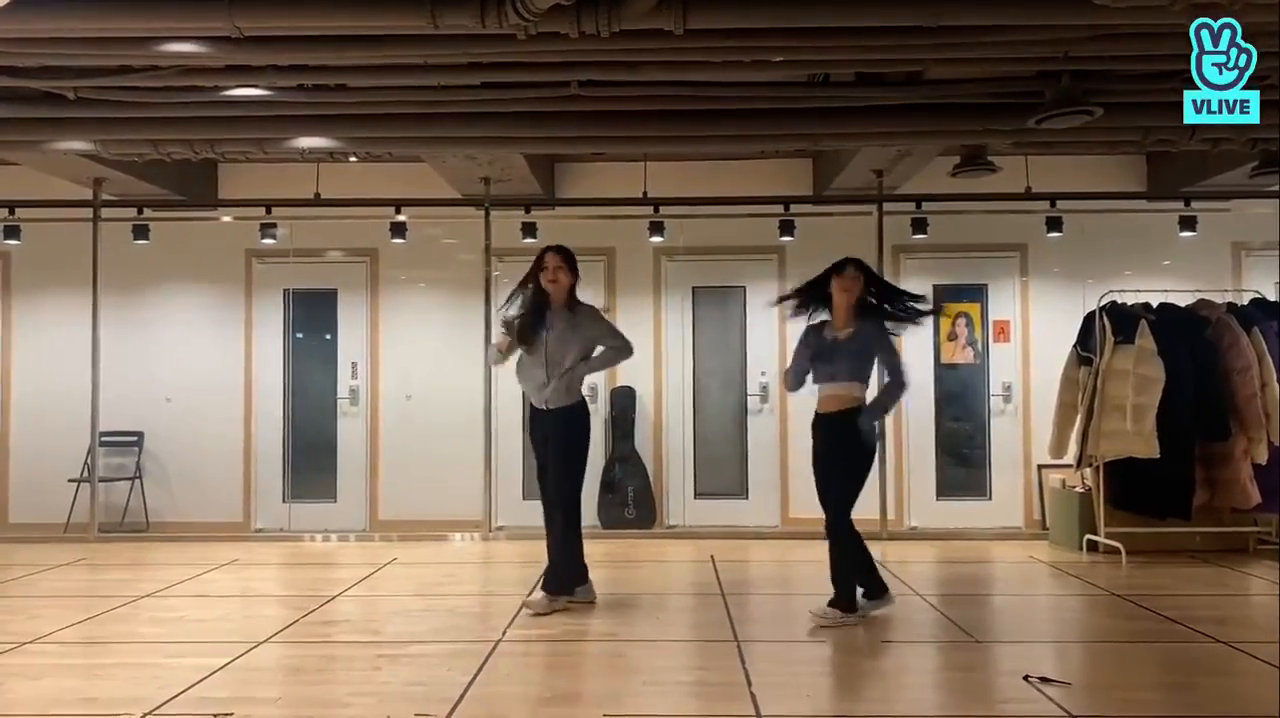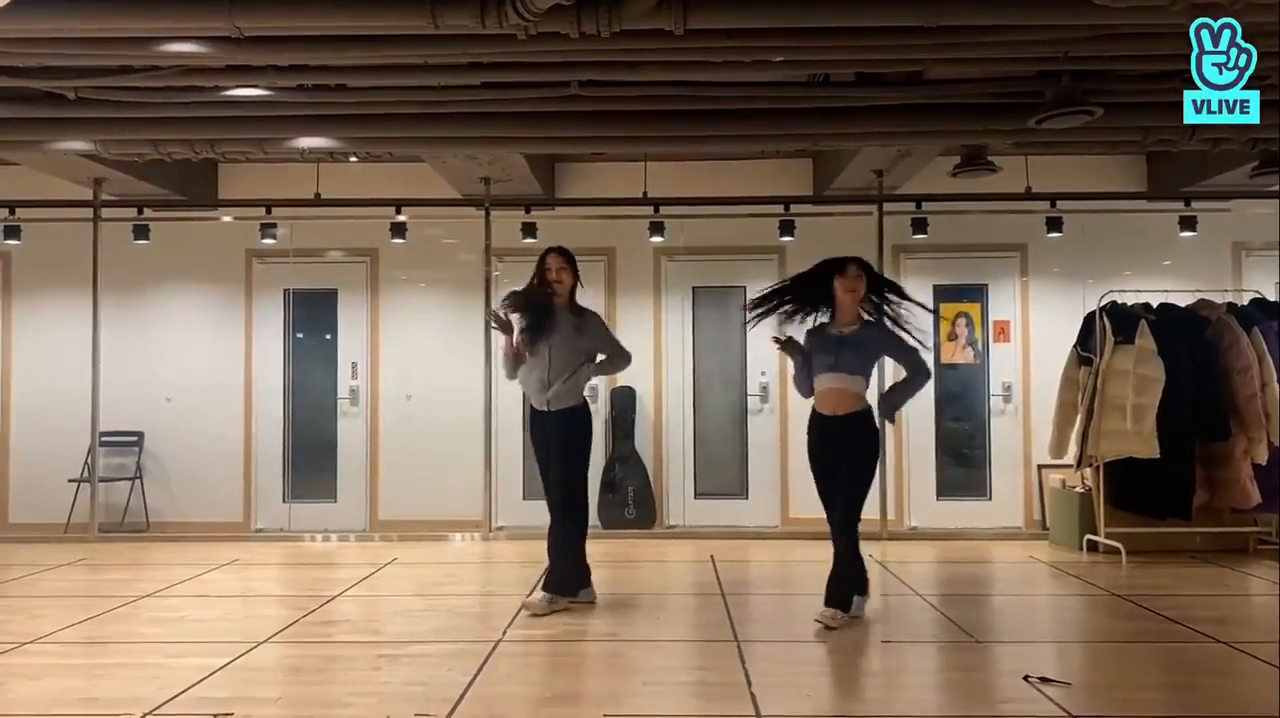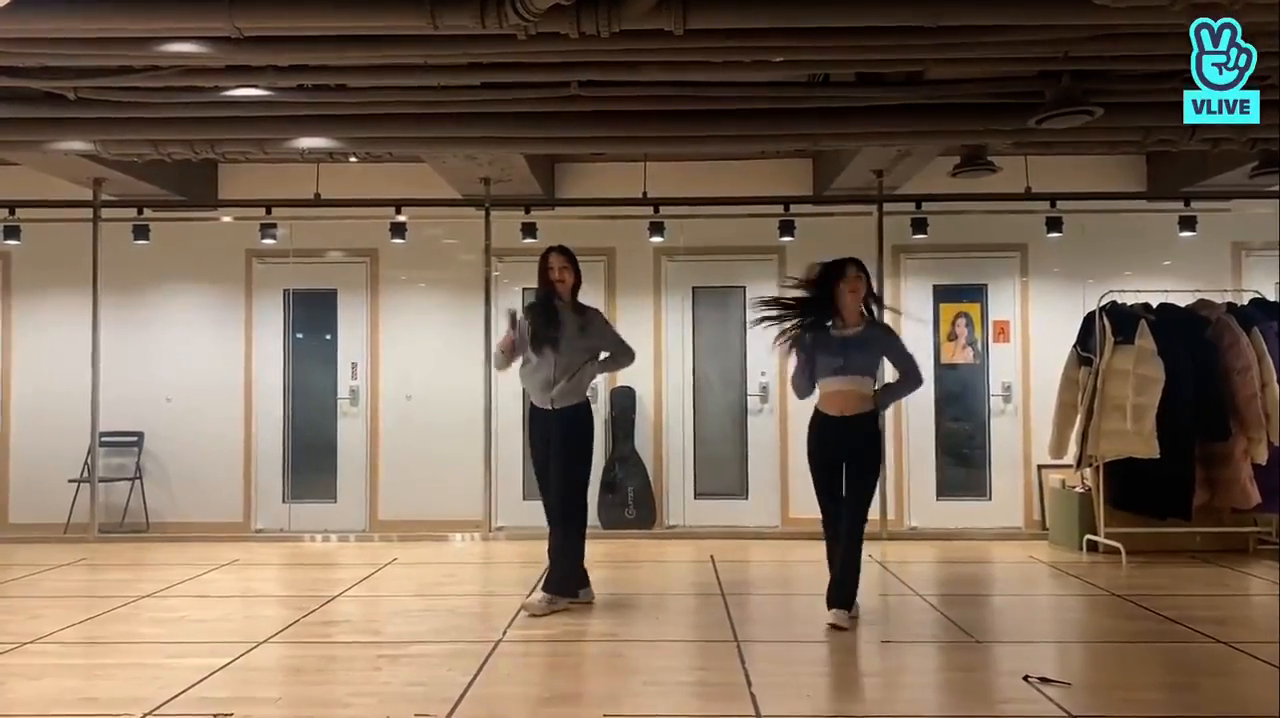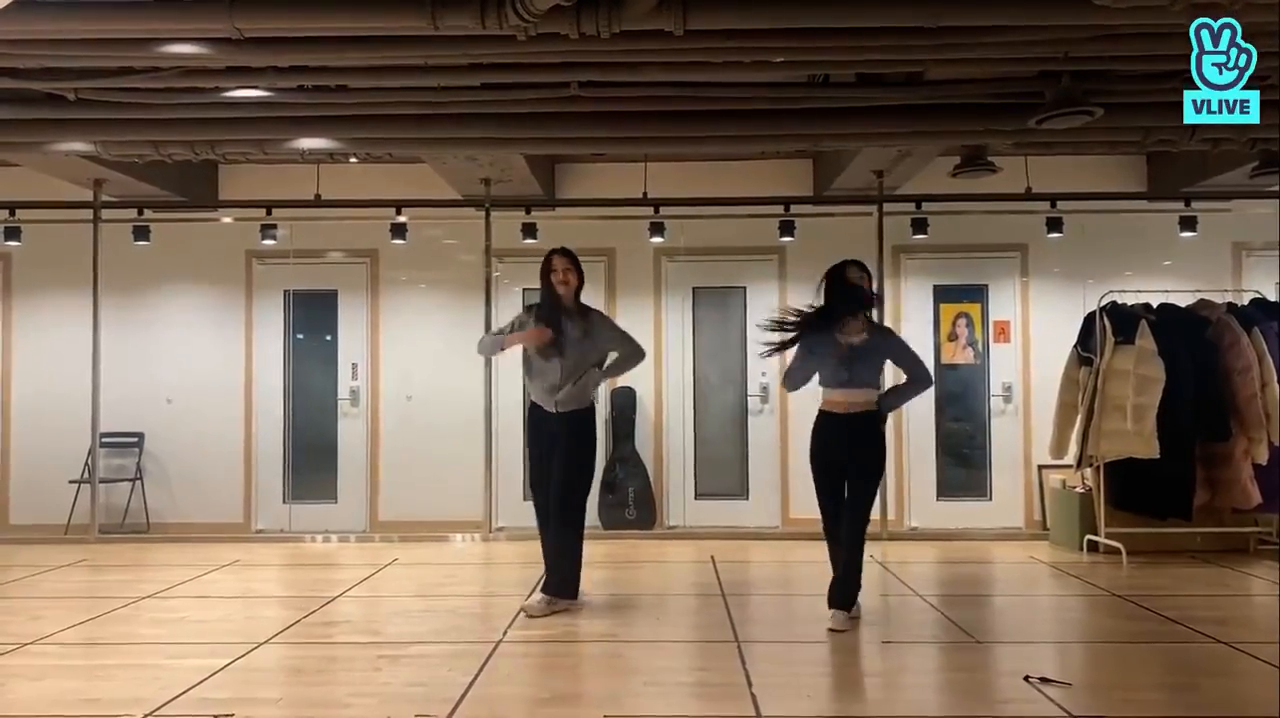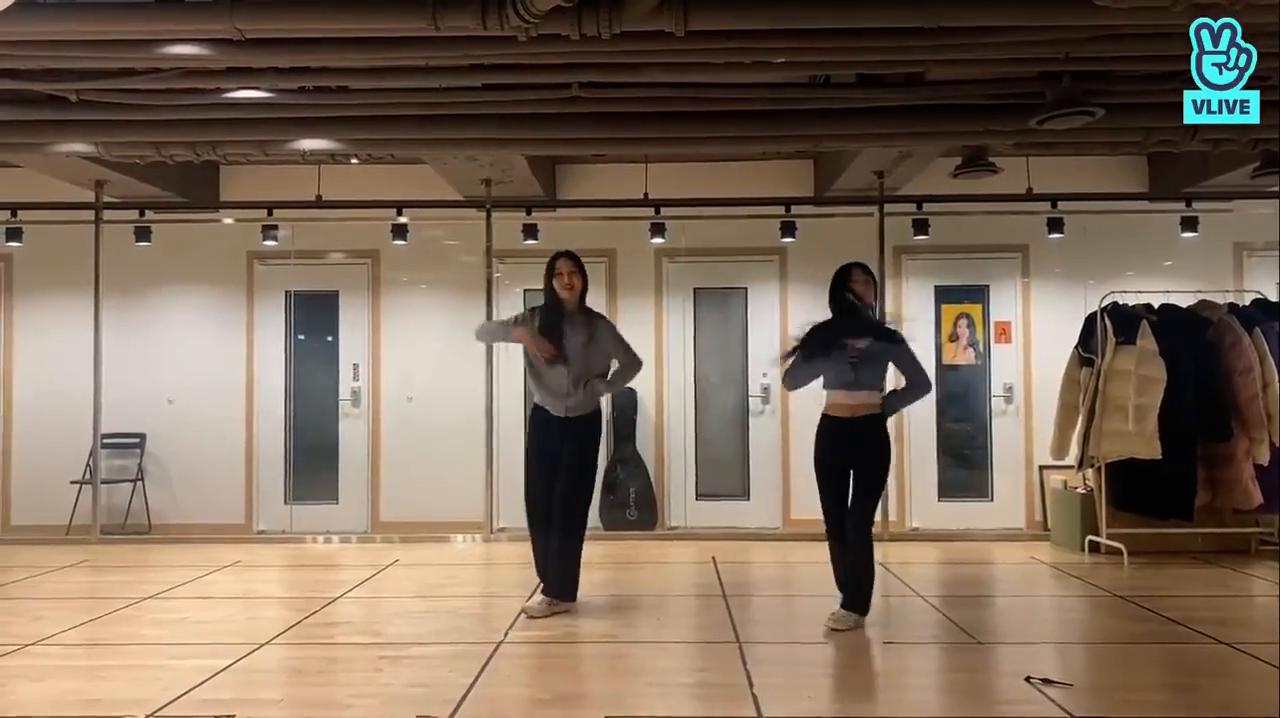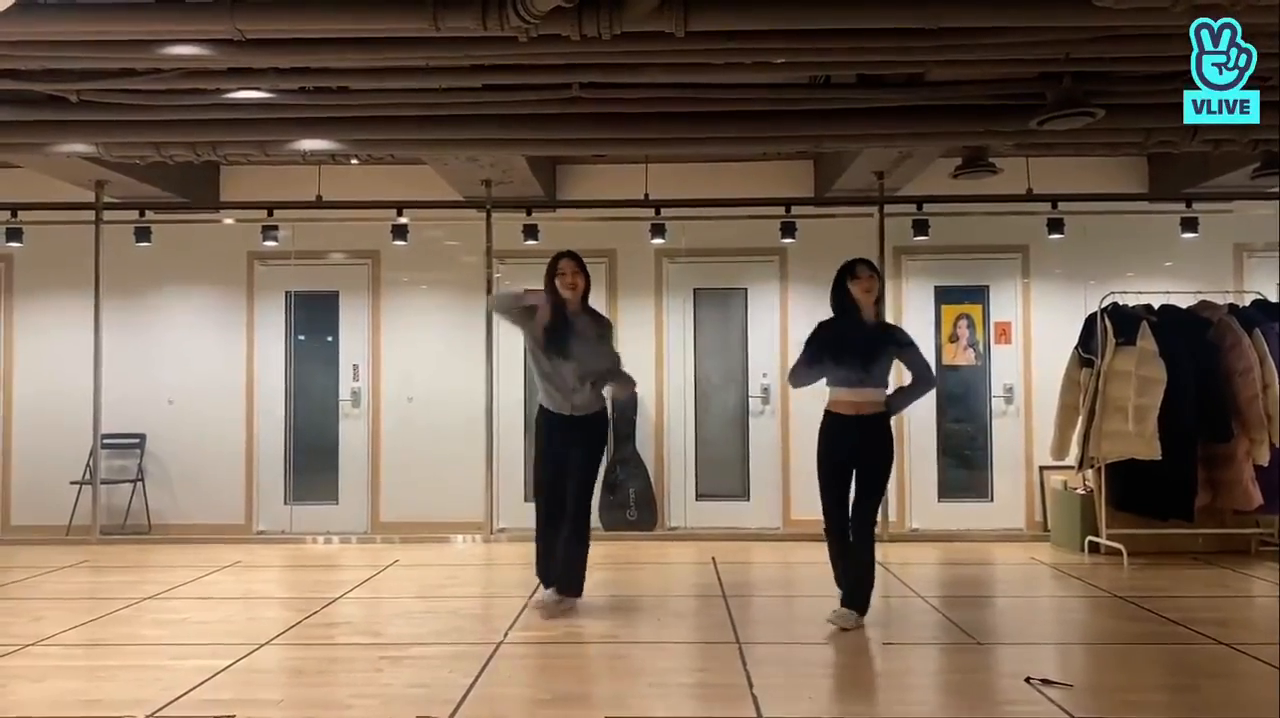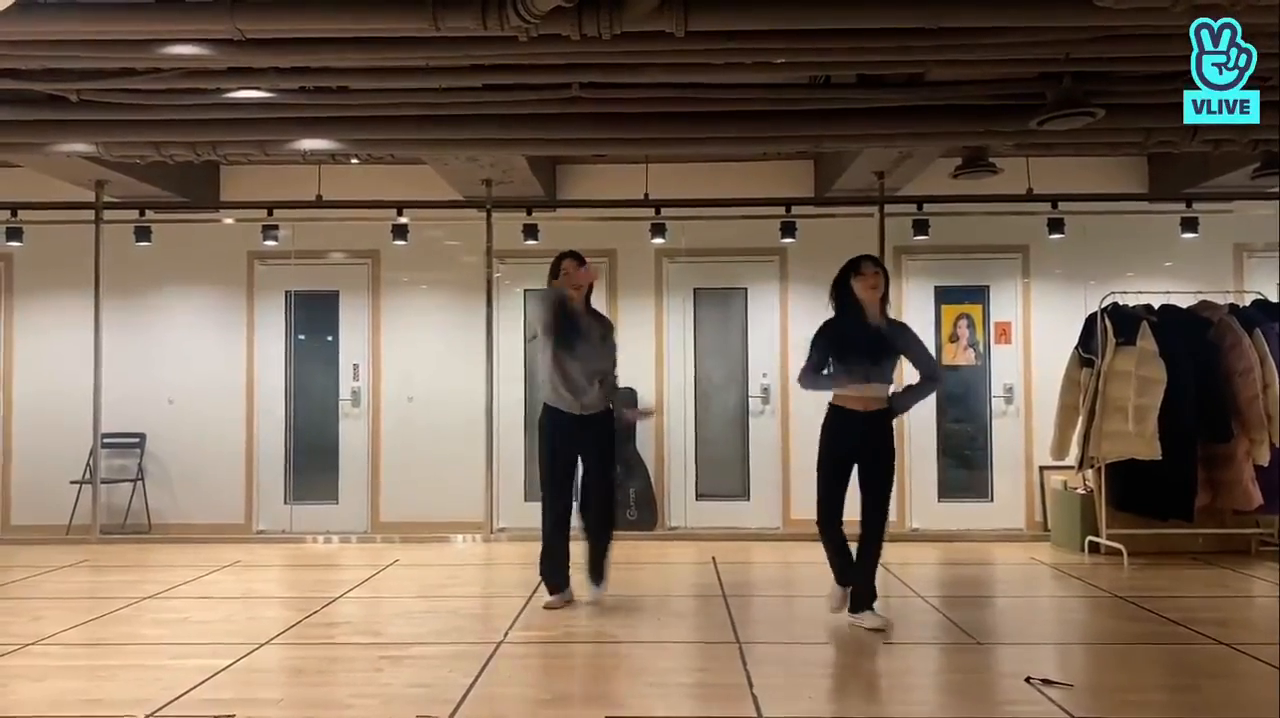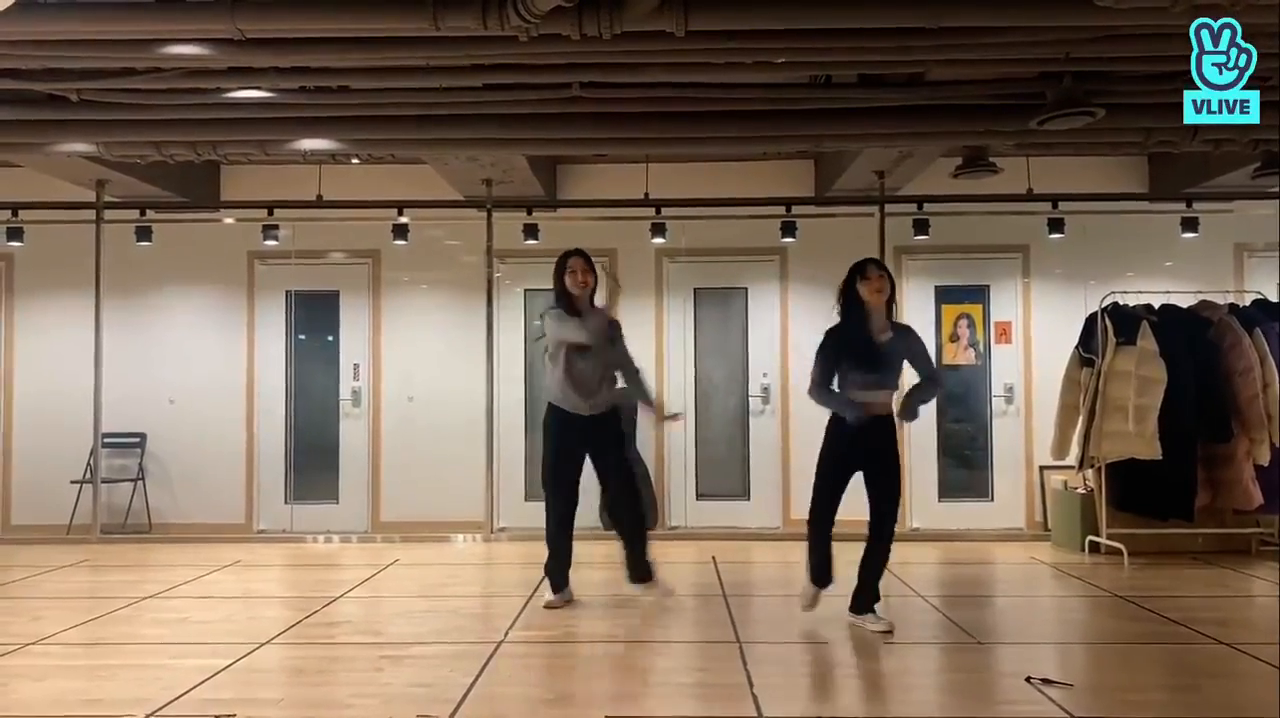
dt=0.1s
person 1, frame 1
left shoulder: (871, 332)
right shoulder: (814, 333)
left elbow: (897, 380)
right elbow: (793, 384)
left wrist: (872, 415)
right wrist: (799, 360)
left hip: (853, 431)
right hip: (825, 430)
left knee: (836, 517)
right knee: (837, 517)
left ankle: (845, 603)
right ankle: (875, 590)
person 1, frame 2
left shoulder: (877, 332)
right shoulder: (815, 334)
left elbow: (920, 372)
right elbow: (805, 389)
left wrist: (890, 402)
right wrist: (796, 357)
left hip: (859, 428)
right hip: (822, 429)
left knee: (847, 518)
right knee: (838, 518)
left ankle: (837, 601)
right ankle: (854, 591)
person 1, frame 3
left shoulder: (879, 333)
right shoulder: (815, 334)
left elbow: (913, 377)
right elbow: (802, 390)
left wrist: (881, 399)
right wrist: (800, 356)
left hip: (864, 430)
right hip: (823, 429)
left knee: (852, 520)
right knee: (832, 520)
left ankle: (841, 602)
right ankle: (843, 595)
person 1, frame 4
left shoulder: (883, 338)
right shoulder: (819, 335)
left elbow: (921, 378)
right elbow: (789, 382)
left wrist: (885, 403)
right wrist: (816, 358)
left hip: (867, 431)
right hip: (827, 430)
left knee: (854, 519)
right knee: (832, 520)
left ankle: (842, 603)
right ankle: (846, 599)
person 1, frame 5
left shoulder: (888, 340)
right shoulder: (824, 338)
left elbow: (921, 383)
right elbow: (789, 381)
left wrist: (887, 406)
right wrist: (822, 360)
left hip: (871, 435)
right hip: (831, 433)
left knee: (860, 523)
right knee: (835, 524)
left ankle: (852, 606)
right ankle: (853, 598)
person 1, frame 6
left shoulder: (892, 335)
right shoulder: (829, 332)
left elbow: (925, 379)
right elbow: (796, 377)
left wrist: (892, 404)
right wrist: (830, 369)
left hip: (875, 431)
right hip: (836, 429)
left knee: (862, 521)
right knee: (835, 521)
left ankle: (853, 604)
right ankle: (850, 594)
person 1, frame 7
left shoulder: (897, 332)
right shoulder: (834, 330)
left elbow: (932, 376)
right elbow: (806, 378)
left wrist: (900, 403)
right wrist: (838, 378)
left hip: (878, 429)
right hip: (839, 425)
left knee: (874, 519)
right knee: (827, 516)
left ankle: (861, 603)
right ankle: (845, 580)
person 1, frame 8
left shoulder: (905, 338)
right shoulder: (839, 337)
left elbow: (929, 379)
right elbow: (816, 389)
left wrist: (914, 402)
right wrist: (849, 407)
left hip: (883, 437)
right hip: (844, 432)
left knee: (884, 524)
right knee: (820, 518)
left ankle: (863, 606)
right ankle: (818, 579)
person 2, frame 1
left shoulder: (584, 315)
right shoulder: (529, 314)
left elbow: (622, 349)
right elbow: (496, 359)
left wrist: (581, 369)
right wrist: (504, 344)
left hip: (569, 415)
right hip: (539, 415)
left knee: (563, 500)
right knee: (554, 500)
left ankle: (559, 587)
right ankle: (576, 583)
person 2, frame 2
left shoulder: (587, 321)
right shoulder: (528, 317)
left elbow: (621, 358)
right elbow: (511, 372)
left wrist: (585, 373)
right wrist: (508, 341)
left hip: (572, 417)
right hip: (539, 416)
left knee: (568, 502)
right knee: (561, 502)
left ankle: (559, 588)
right ankle: (577, 584)
person 2, frame 3
left shoulder: (590, 319)
right shoulder: (531, 317)
left elbow: (625, 355)
right elbow: (501, 364)
left wrist: (590, 370)
right wrist: (508, 342)
left hip: (574, 416)
right hip: (539, 416)
left knee: (567, 502)
right knee: (555, 502)
left ankle: (559, 588)
right ankle: (575, 584)
person 2, frame 4
left shoulder: (595, 321)
right shoulder: (532, 317)
left elbow: (634, 353)
right elbow: (484, 347)
left wrist: (595, 378)
right wrist: (518, 337)
left hip: (577, 420)
right hip: (540, 417)
left knee: (567, 504)
right knee: (544, 504)
left ankle: (558, 590)
right ankle: (563, 586)
person 2, frame 5
left shoulder: (598, 326)
right shoulder: (534, 320)
left elbow: (631, 363)
right elbow: (481, 332)
left wrist: (602, 388)
right wrist: (520, 335)
left hip: (583, 424)
right hip: (543, 421)
left knee: (569, 507)
right knee: (538, 506)
left ankle: (558, 592)
right ankle: (556, 586)
person 2, frame 6
left shoulder: (599, 326)
right shoulder: (537, 318)
left elbow: (610, 370)
right elbow: (496, 302)
left wrist: (622, 383)
right wrist: (537, 300)
left hip: (588, 422)
right hip: (550, 420)
left knee: (576, 507)
right knee: (550, 506)
left ankle: (563, 589)
right ankle: (552, 585)
person 2, frame 7
left shoulder: (602, 326)
right shoulder: (552, 318)
right elbow: (547, 299)
left wrist: (623, 410)
right wrist: (565, 292)
left hip: (598, 420)
right hip: (556, 420)
left knee: (598, 505)
right knee: (555, 505)
left ankle: (597, 577)
right ankle: (557, 585)
person 2, frame 8
left shoulder: (607, 322)
right shoulder: (555, 318)
left elbow: (627, 369)
right elbow: (585, 333)
left wrist: (652, 405)
right wrist: (608, 309)
left hip: (605, 420)
right hip: (564, 419)
left knee: (624, 500)
right knee: (560, 505)
left ankle: (642, 574)
right ankle: (558, 584)
